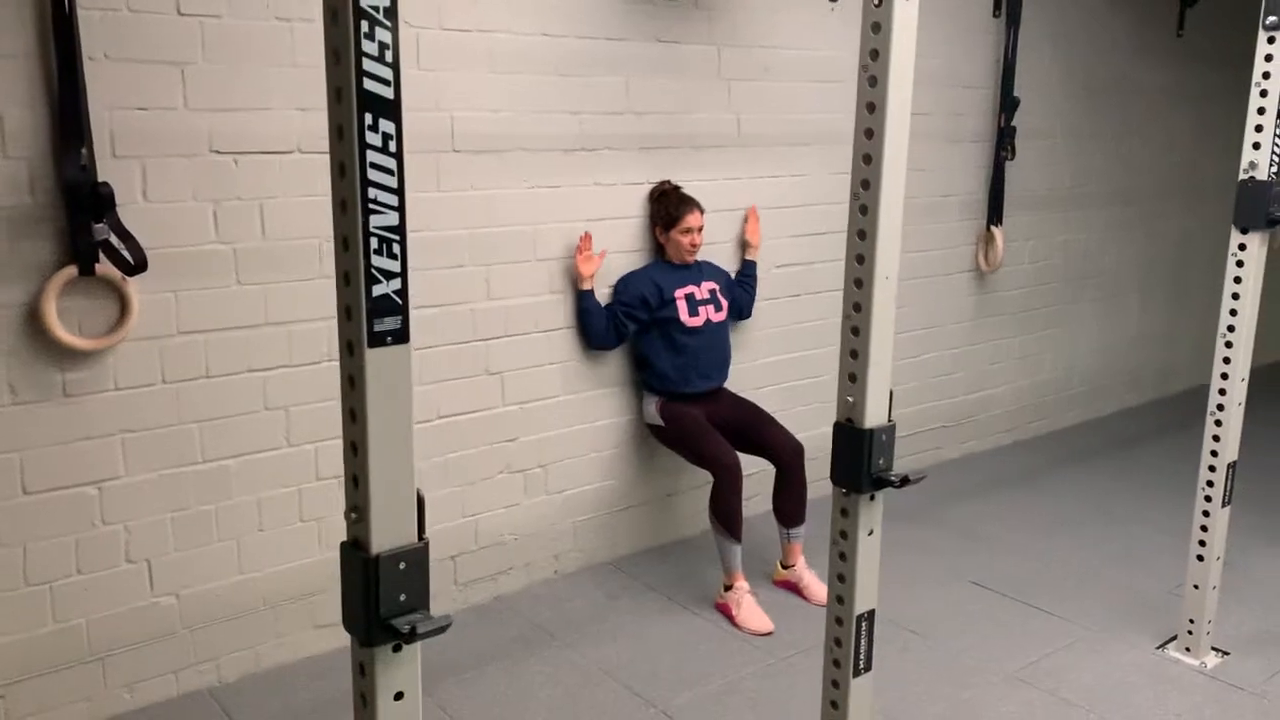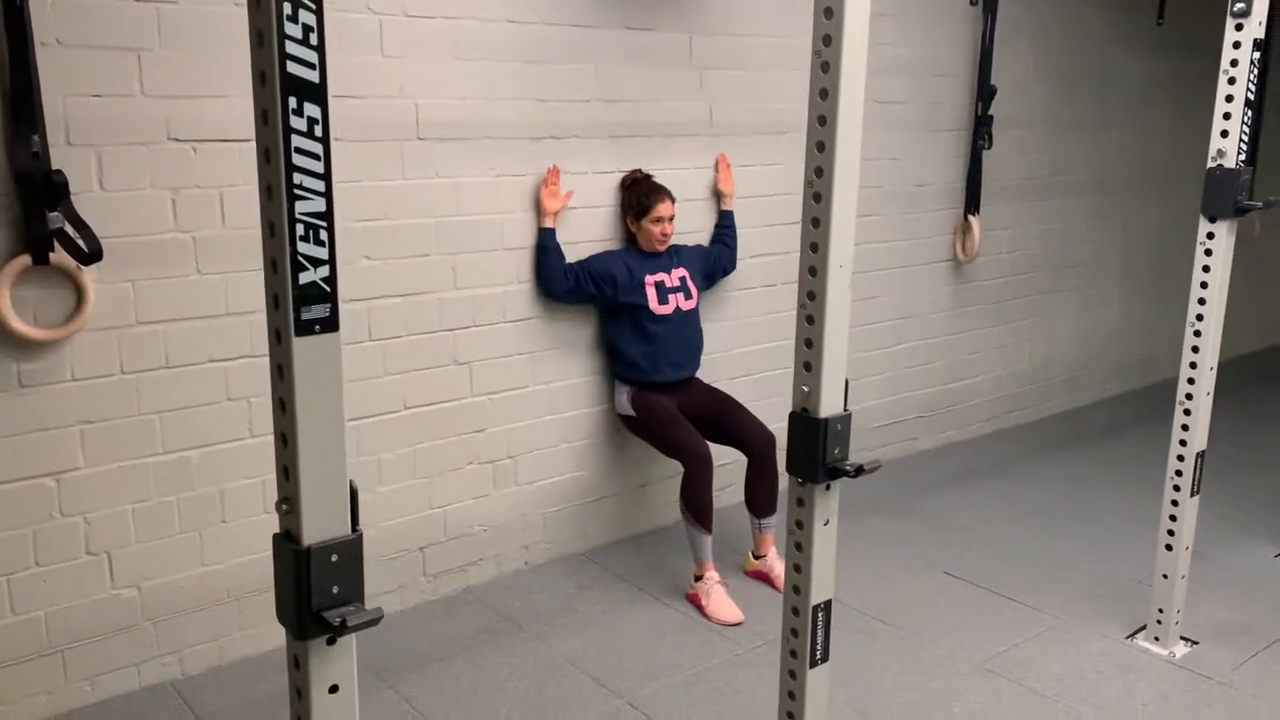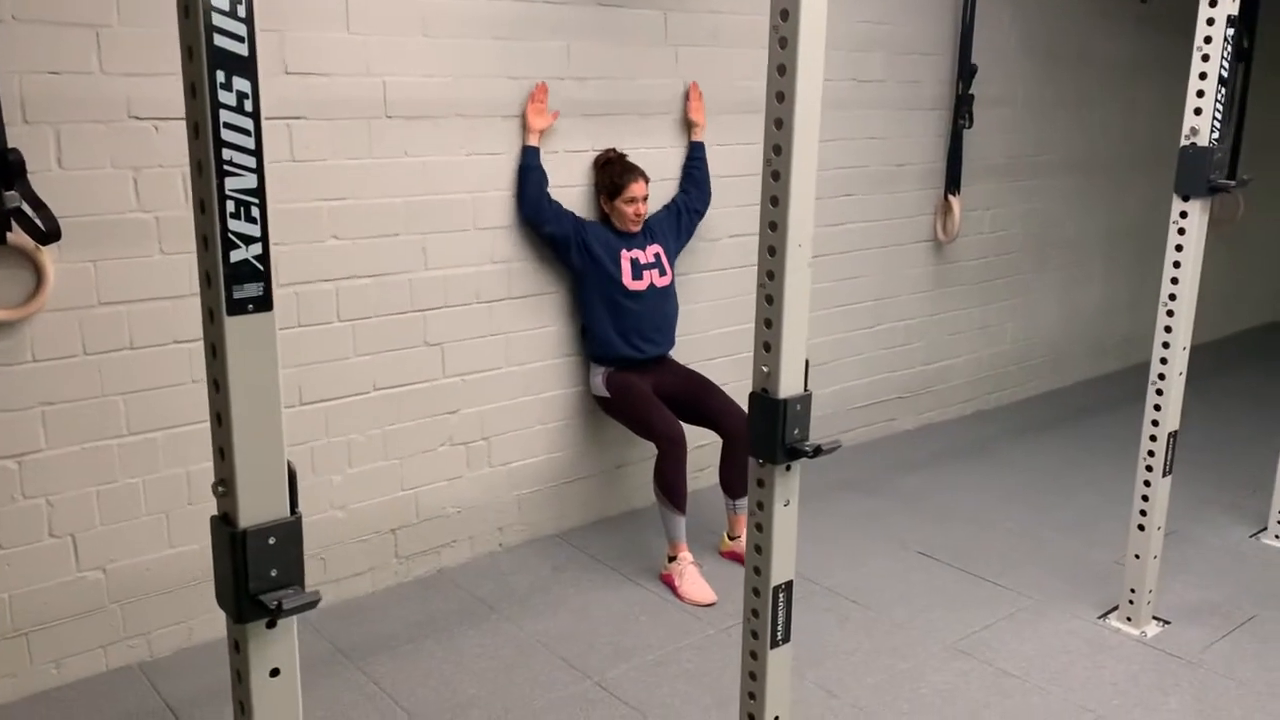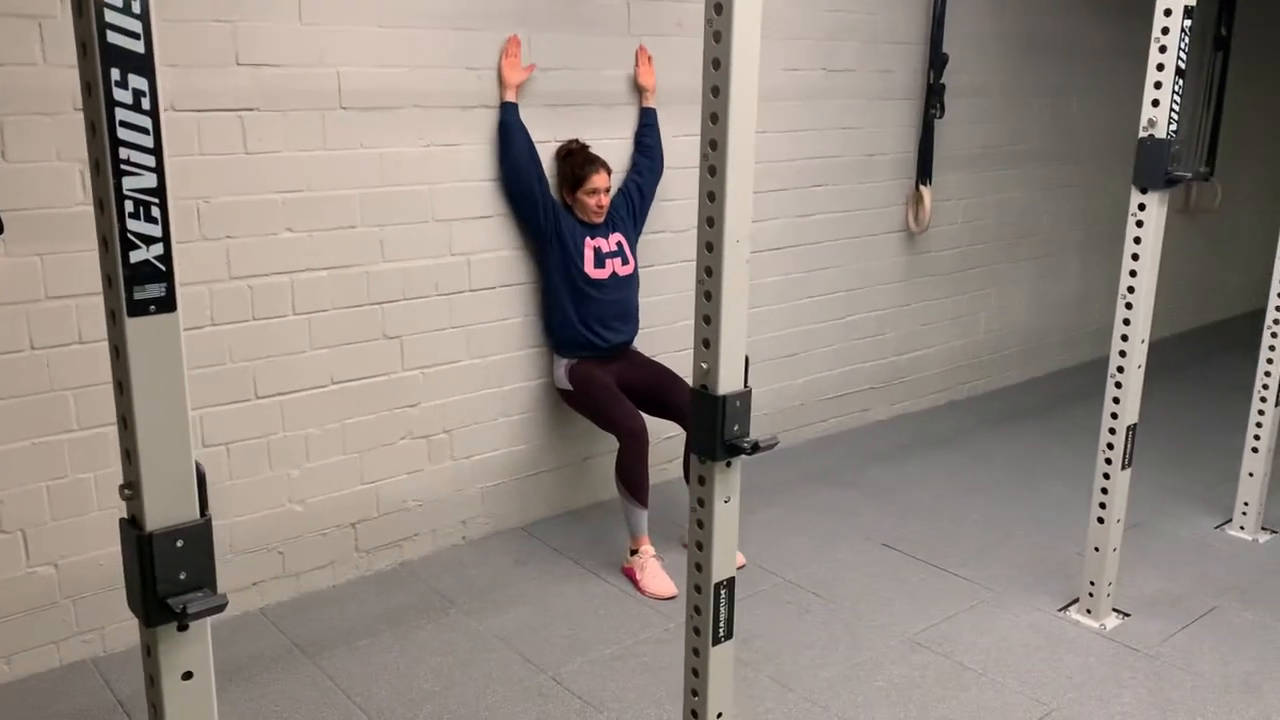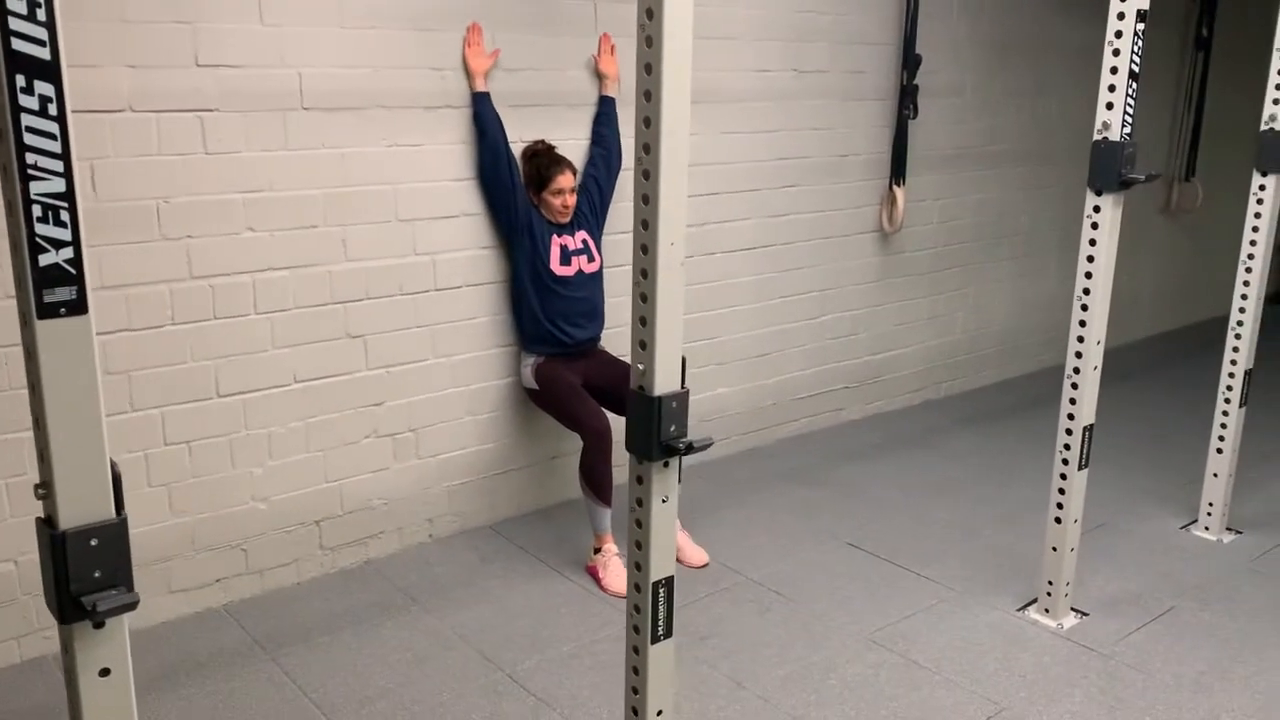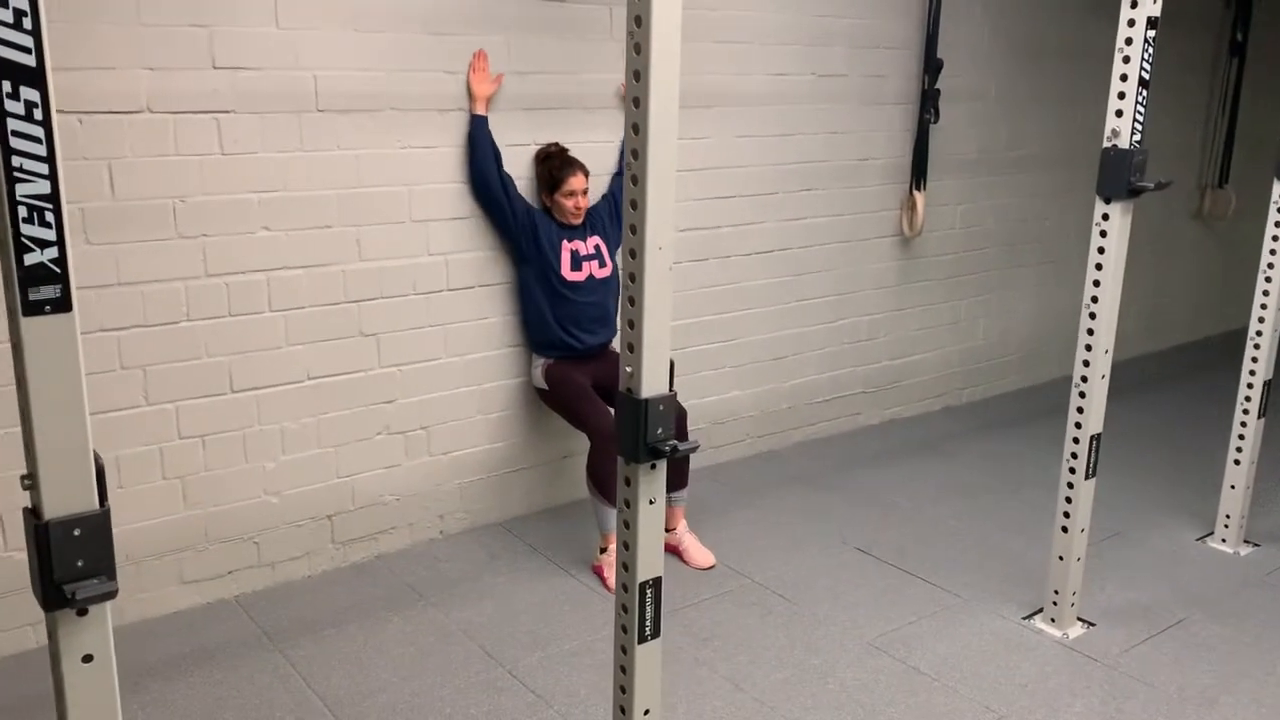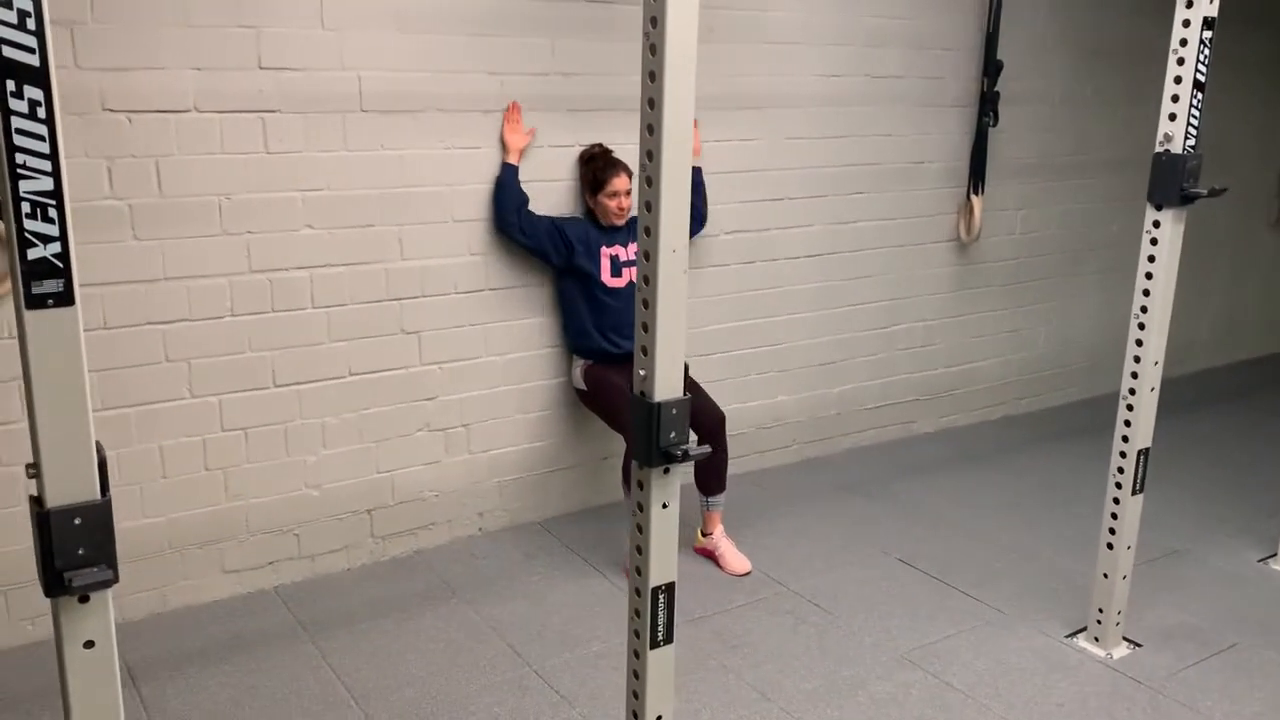
dt=0.7s
person 1, frame 1
left shoulder: (712, 274)
right shoulder: (644, 284)
left elbow: (741, 306)
right elbow: (603, 335)
left wrist: (751, 252)
right wrist: (586, 285)
left hip: (717, 397)
right hip: (670, 406)
left knee: (790, 451)
right knee: (726, 466)
left ankle: (792, 565)
right ankle: (734, 590)
person 1, frame 2
left shoulder: (687, 258)
right shoulder: (614, 268)
left elbow: (726, 258)
right elbow: (558, 283)
left wrist: (726, 202)
right wrist: (548, 221)
left hip: (689, 387)
right hip: (641, 395)
left knee: (762, 441)
right knee: (697, 456)
left ankle: (764, 555)
right ankle: (704, 580)
person 1, frame 3
left shoulder: (662, 230)
right shoulder: (588, 242)
left elbow: (696, 195)
right elbow: (536, 209)
left wrist: (696, 132)
right wrist: (533, 139)
left hip: (664, 366)
right hip: (615, 375)
left knee: (738, 423)
right knee: (671, 437)
left ankle: (737, 536)
right ankle: (679, 560)
person 1, frame 4
left shoulder: (624, 215)
right shoulder: (554, 228)
left elbow: (649, 161)
right elbow: (520, 170)
left wrist: (648, 96)
right wrist: (510, 94)
left hip: (627, 357)
right hip: (579, 366)
left knee: (701, 414)
right knee: (632, 430)
right ankle: (641, 554)
person 1, frame 5
left shoulder: (587, 215)
right shoulder: (523, 225)
left elbow: (607, 152)
right elbow: (495, 157)
left wrist: (608, 84)
right wrist: (478, 82)
left hip: (593, 356)
right hip: (546, 365)
right knee: (597, 430)
left ankle: (669, 527)
right ankle: (604, 552)
person 1, frame 6
left shoulder: (603, 221)
right shoulder: (531, 231)
left elbow: (630, 172)
right elbow: (489, 180)
right wrist: (479, 107)
left hip: (604, 357)
right hip: (557, 366)
left knee: (673, 415)
right knee: (604, 430)
left ankle: (677, 529)
right ankle: (610, 551)
person 1, frame 7
left shoulder: (645, 231)
right shoulder: (573, 236)
left elbow: (695, 216)
right elbow: (513, 223)
left wrist: (694, 156)
right wrist: (512, 155)
right hip: (598, 367)
left knee: (712, 420)
left ankle: (712, 534)
